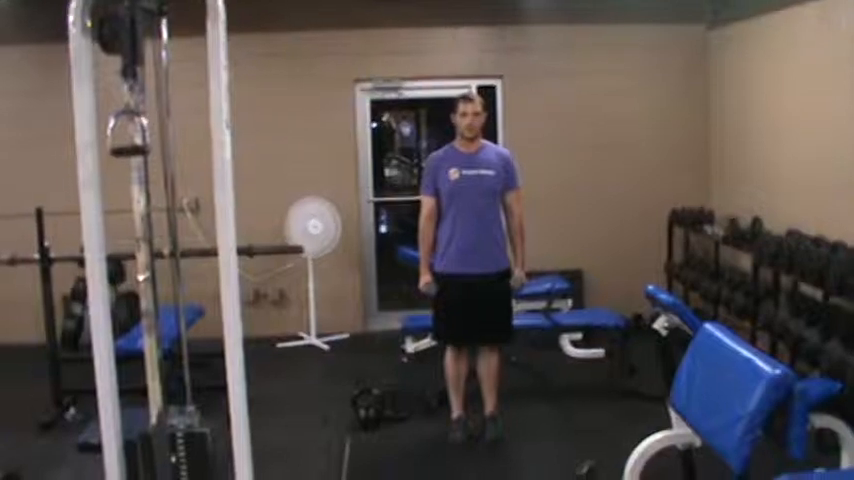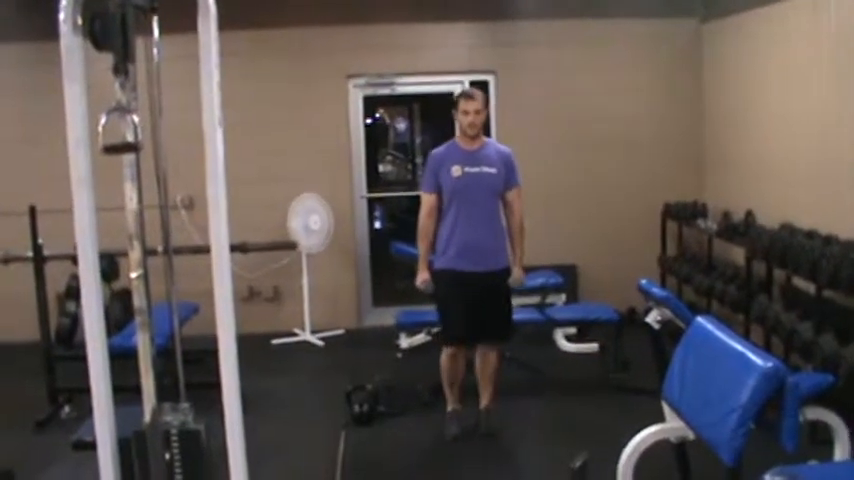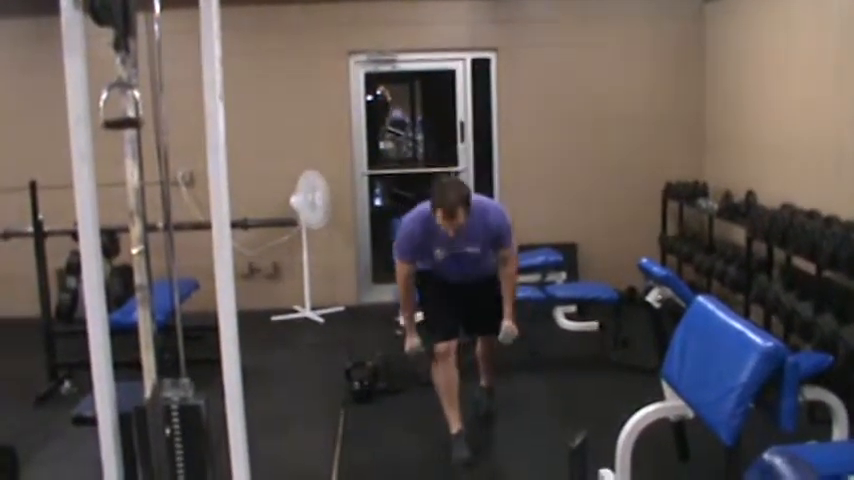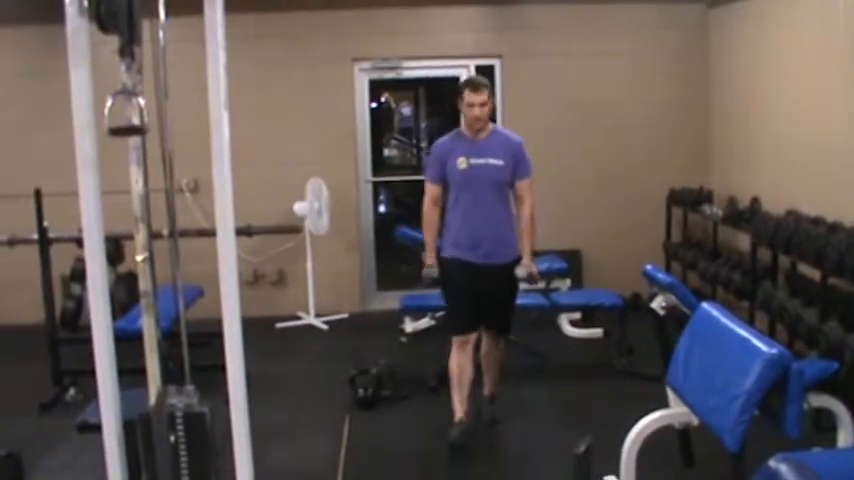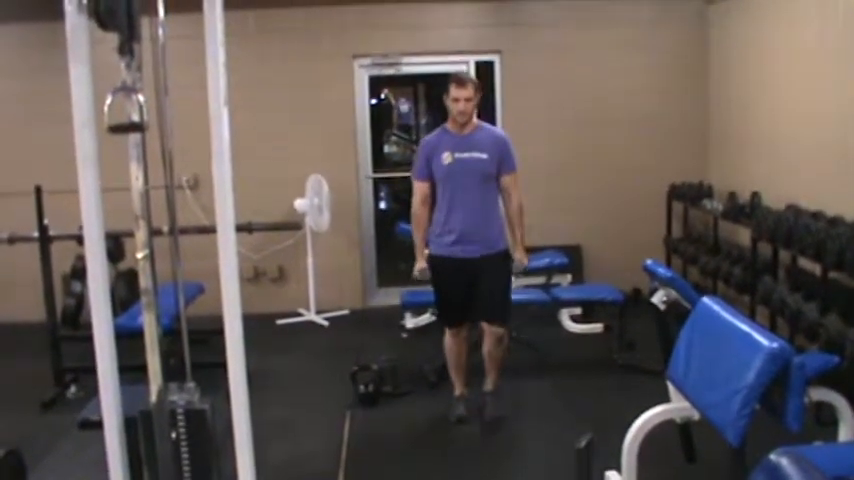
dt=1s
person 1, frame 1
left shoulder: (501, 159)
right shoulder: (437, 162)
left elbow: (514, 214)
right elbow: (427, 218)
left wrist: (519, 263)
right wrist: (424, 269)
left hip: (493, 270)
right hip: (450, 271)
left knee: (490, 344)
right knee: (455, 345)
left ankle: (490, 413)
right ankle: (457, 415)
person 1, frame 2
left shoulder: (503, 157)
right shoulder: (439, 158)
left elbow: (514, 213)
right elbow: (428, 214)
left wrist: (518, 262)
right wrist: (423, 265)
left hip: (494, 268)
right hip: (451, 267)
left knee: (489, 342)
right knee: (454, 345)
left ankle: (484, 408)
right ankle: (452, 407)
person 1, frame 3
left shoulder: (493, 216)
right shoulder: (413, 226)
left elbow: (507, 263)
right elbow: (405, 279)
left wrist: (509, 315)
right wrist: (410, 331)
left hip: (482, 278)
right hip: (436, 281)
left knee: (489, 336)
right knee: (443, 349)
left ankle: (486, 385)
right ankle: (456, 429)
person 1, frame 4
left shoulder: (512, 146)
right shoulder: (443, 149)
left elbow: (525, 202)
right elbow: (432, 204)
left wrist: (527, 255)
right wrist: (430, 254)
left hip: (502, 258)
right hip: (458, 258)
left knee: (495, 333)
right knee: (463, 339)
left ankle: (489, 394)
right ankle: (460, 416)
person 1, frame 5
left shoulder: (496, 140)
right shoulder: (431, 145)
left elbow: (511, 195)
right elbow: (420, 203)
left wrist: (519, 245)
right wrist: (420, 254)
left hip: (491, 252)
right hip: (447, 254)
left knee: (496, 329)
right knee: (455, 328)
left ankle: (490, 391)
right ankle: (460, 393)
